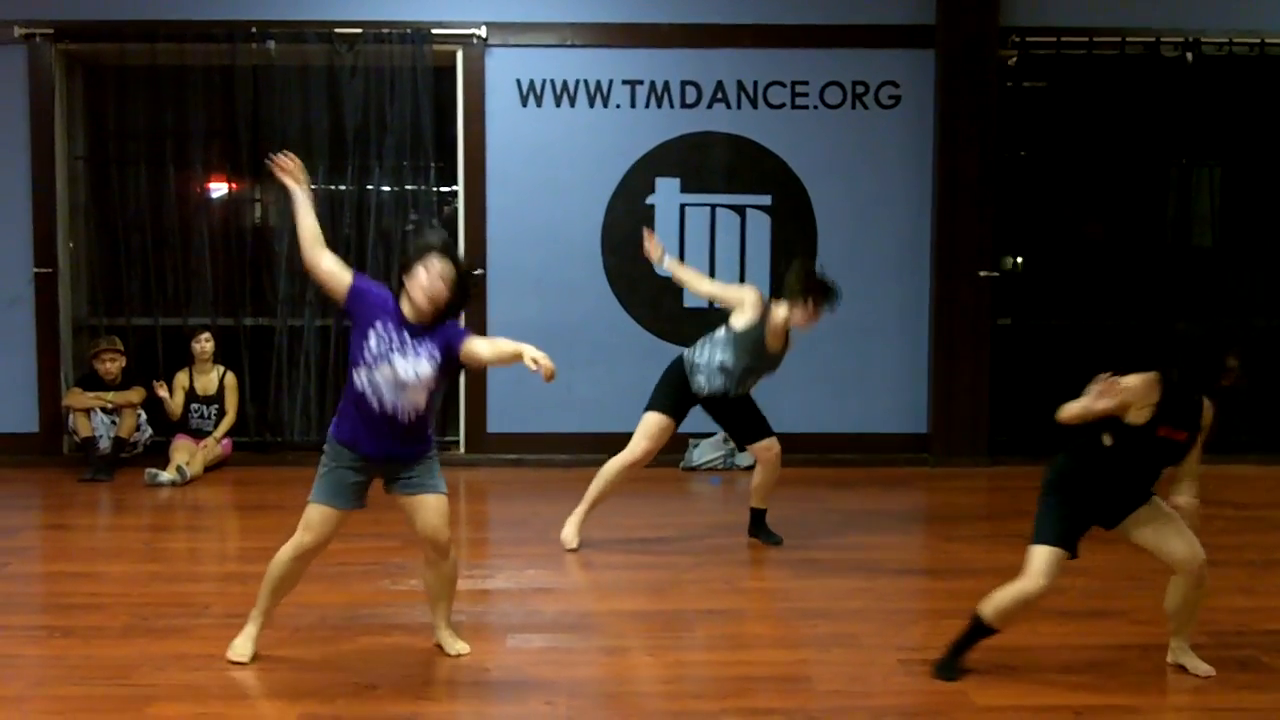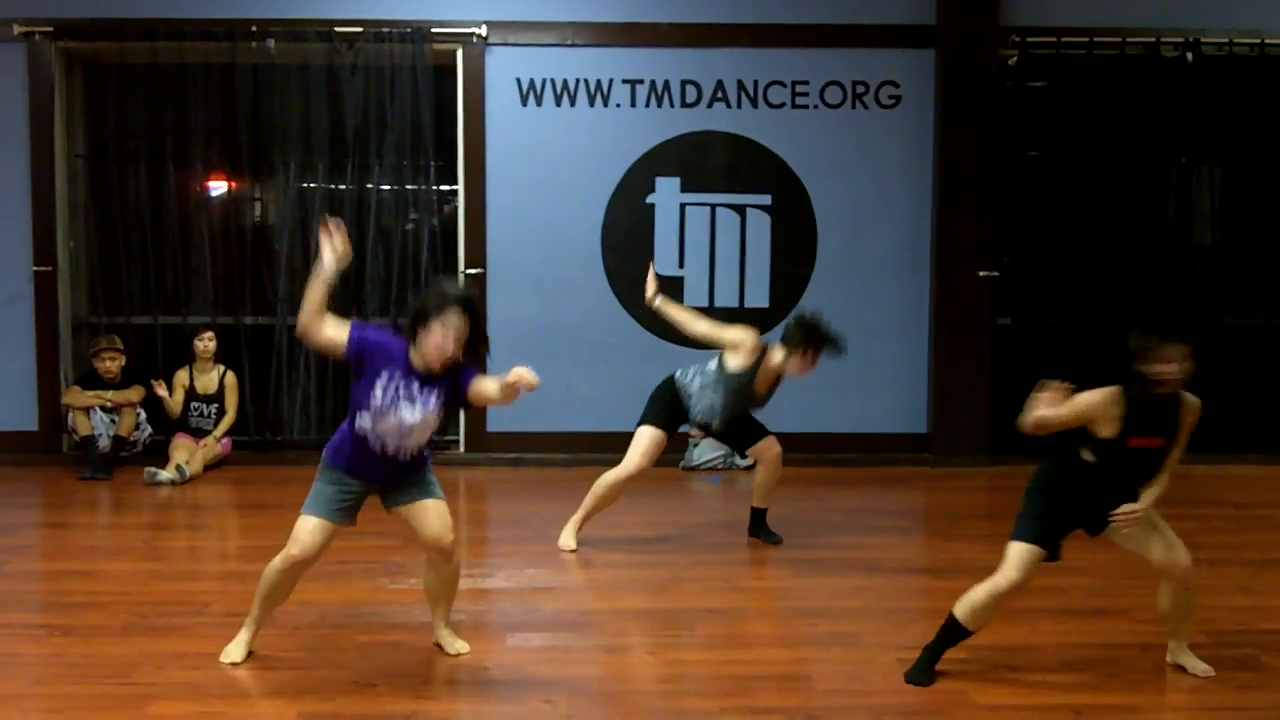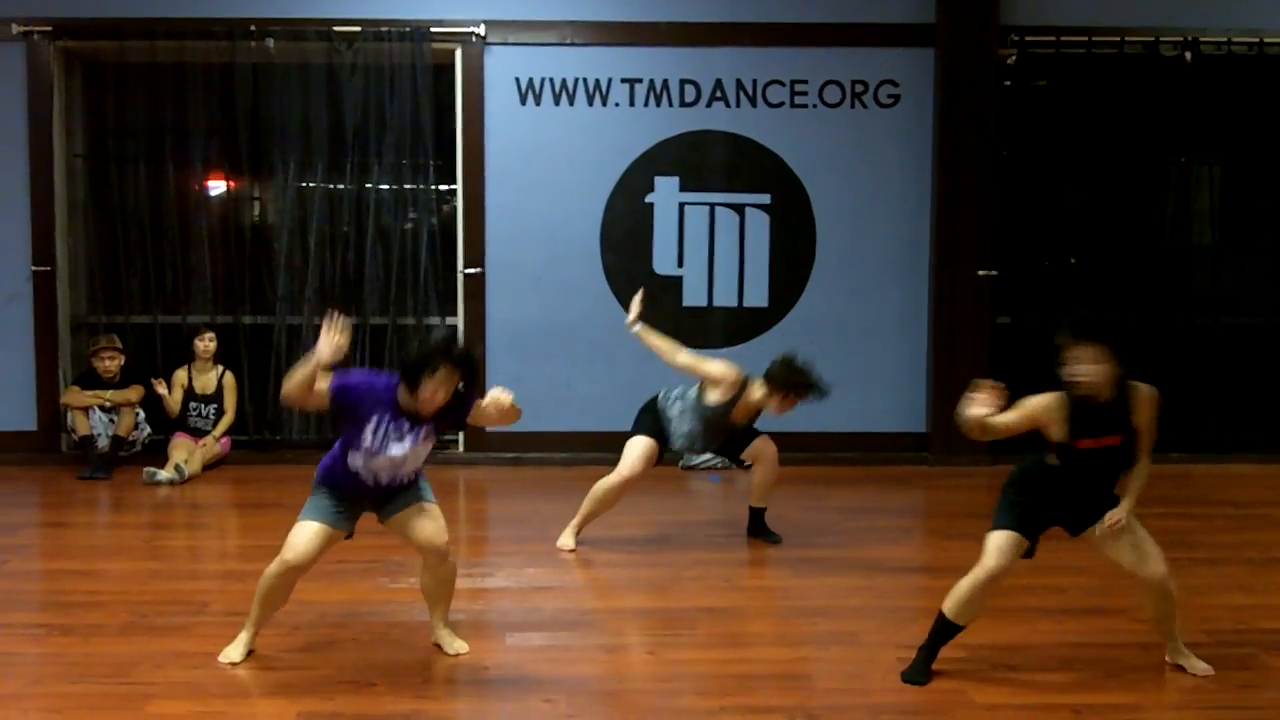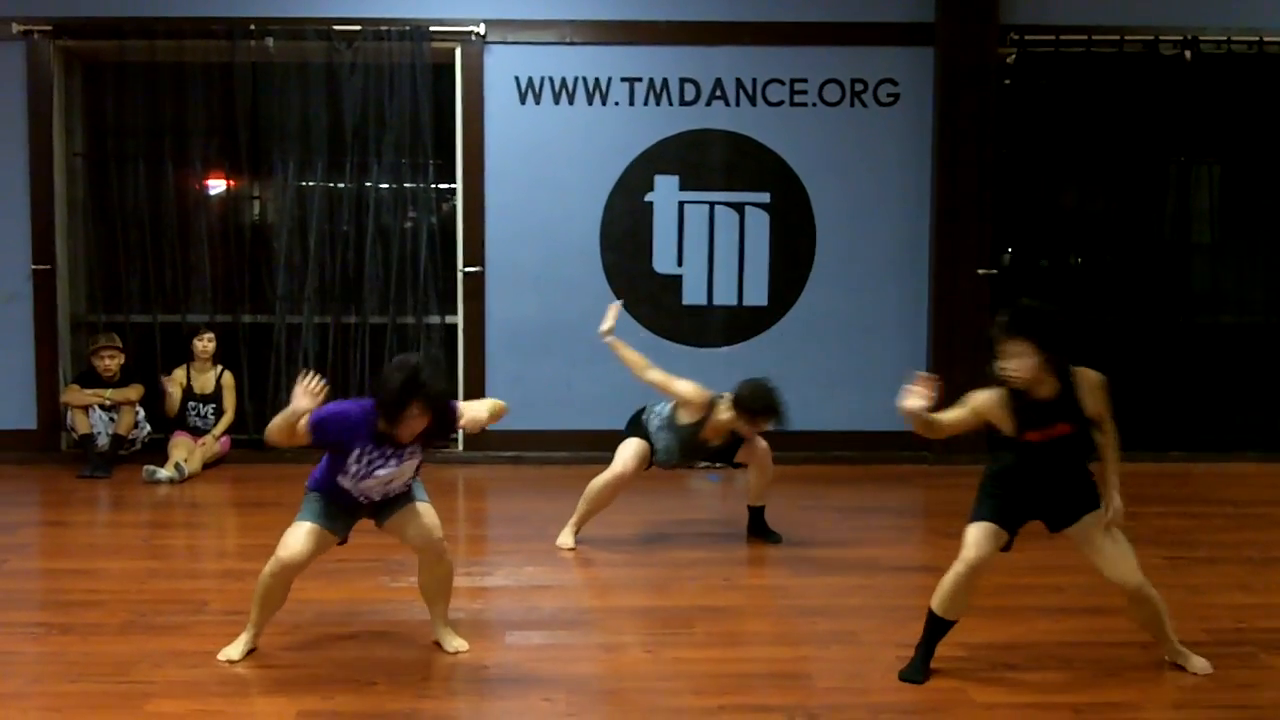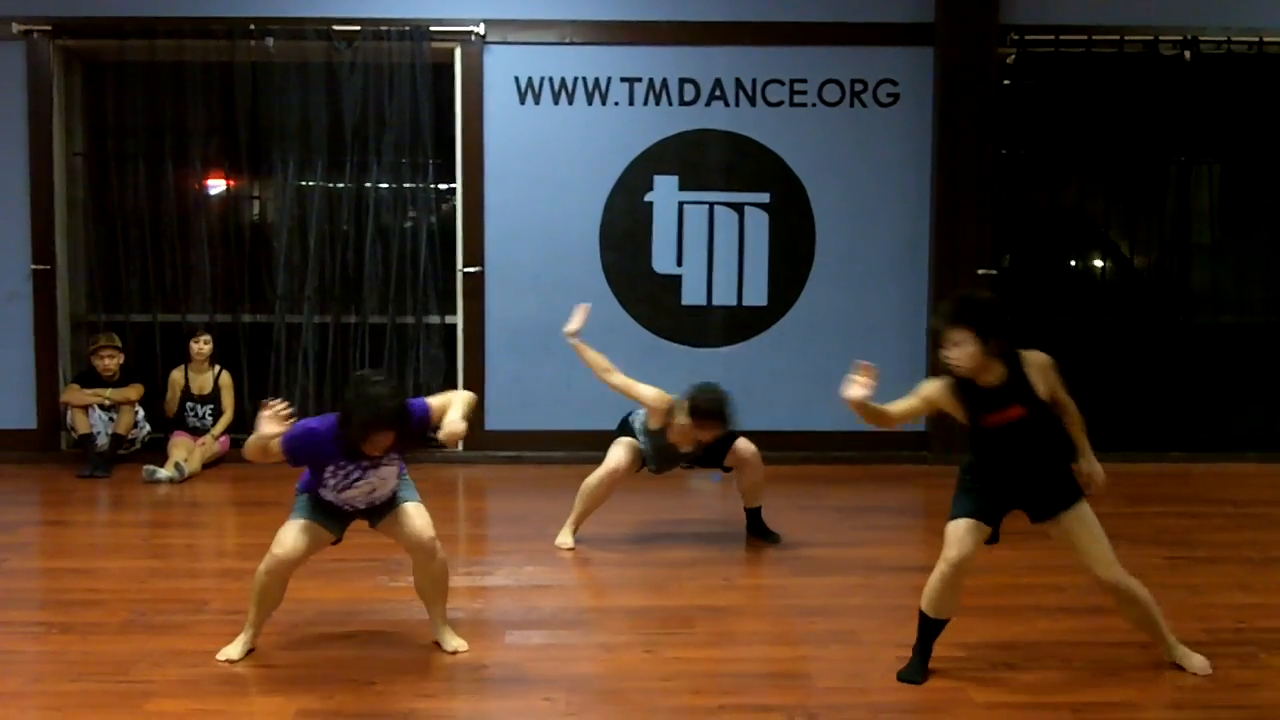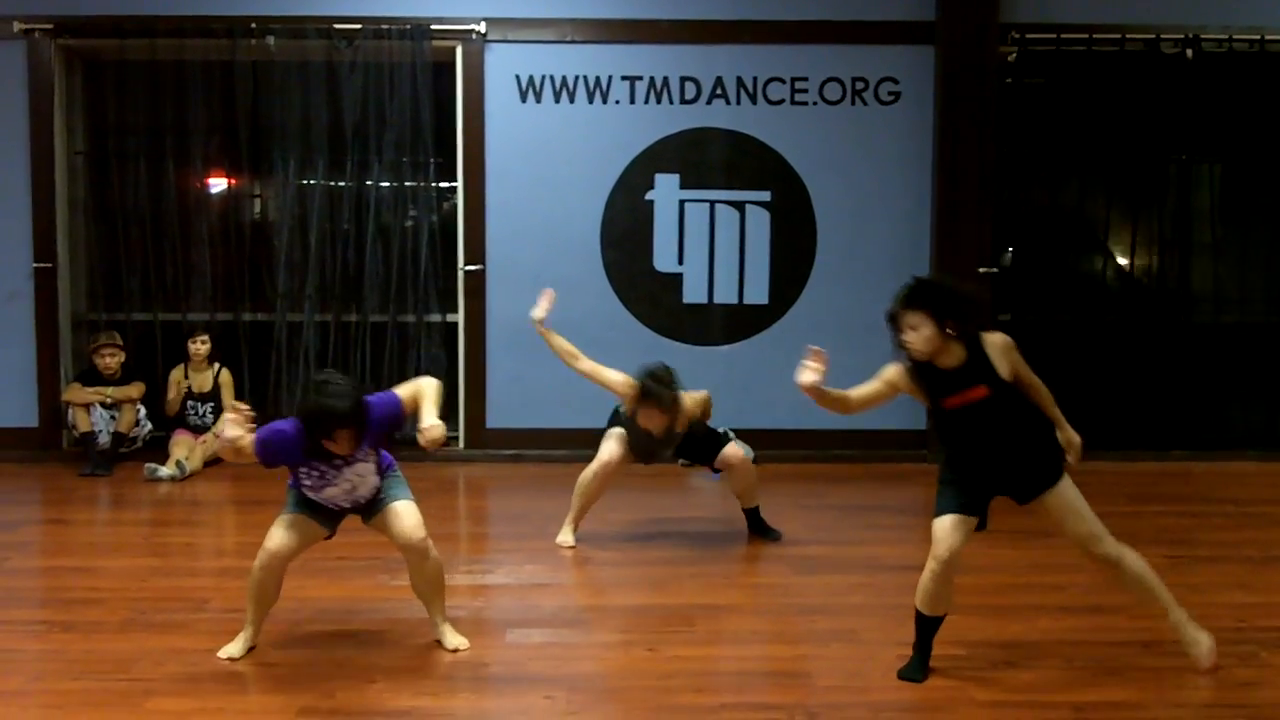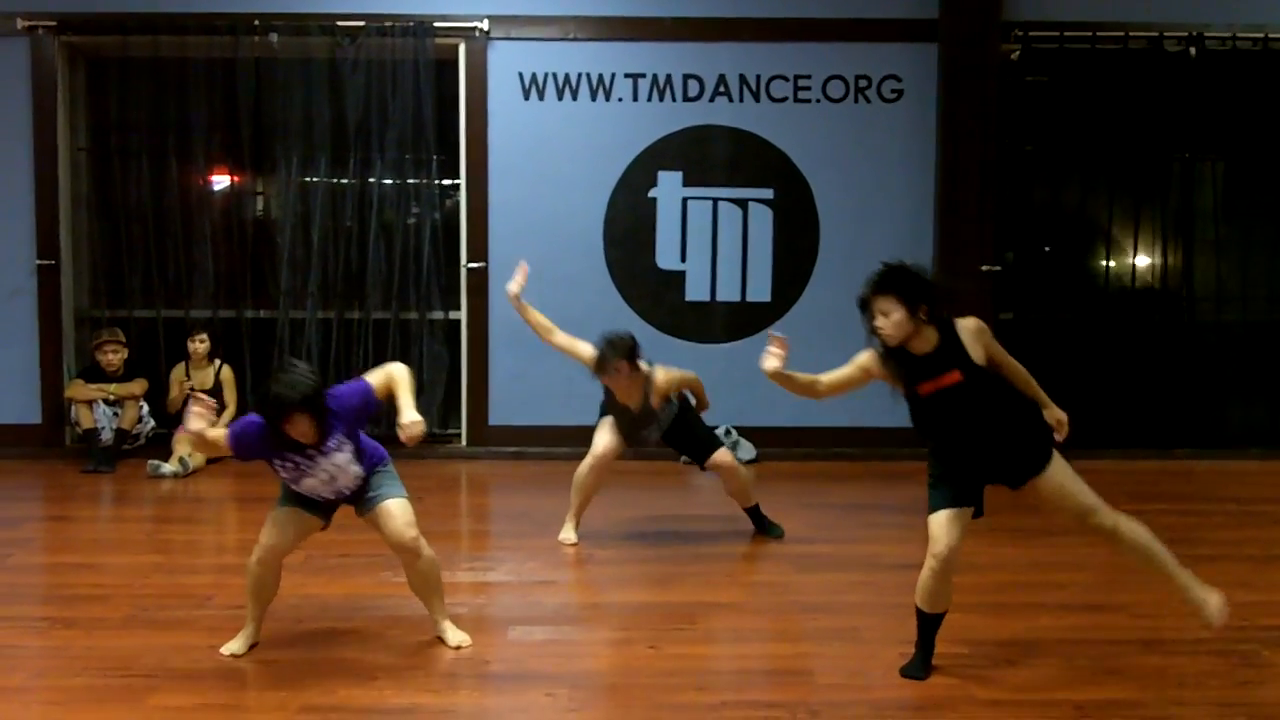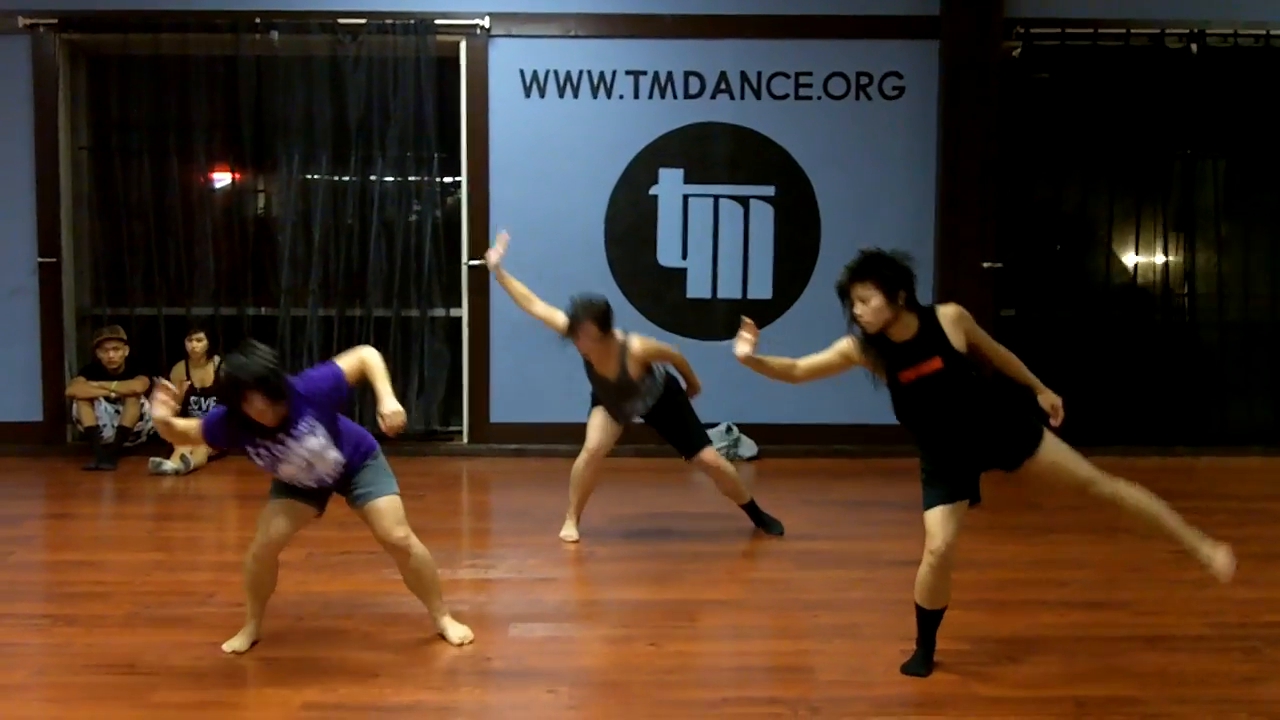
dt=0.1s
person 1, frame 1
left shoulder: (1203, 410)
right shoulder: (1145, 388)
left elbow: (1187, 469)
right elbow: (1067, 416)
left wrist: (1186, 495)
right wrist: (1092, 405)
left hip: (1125, 493)
right hip: (1074, 488)
left knee: (1192, 560)
right knee: (1034, 584)
left ankle: (1180, 649)
right ankle: (956, 651)
person 1, frame 2
left shoulder: (1187, 407)
right shoulder: (1107, 402)
left elbow: (1165, 468)
right elbow: (1032, 427)
left wrist: (1145, 503)
right wrist: (1039, 416)
left hip: (1113, 496)
right hip: (1058, 490)
left knee: (1177, 563)
right knee: (1009, 578)
left ankle: (1178, 648)
right ankle: (931, 654)
person 1, frame 3
left shoulder: (1143, 398)
right shoulder: (1052, 405)
left elbow: (1140, 459)
right elbow: (985, 431)
left wrist: (1125, 506)
right wrist: (977, 419)
left hip: (1090, 494)
right hip: (1033, 493)
left knee: (1156, 575)
right knee: (990, 568)
left ankle: (1176, 650)
right ankle: (926, 655)
person 1, frame 4
left shoulder: (1087, 382)
right shoulder: (993, 401)
left elbow: (1104, 431)
right elbow: (935, 429)
left wrist: (1111, 489)
right wrist: (917, 412)
left hip: (1070, 486)
right hip: (1009, 486)
left knee: (1132, 580)
right knee: (971, 560)
left ankle: (1174, 649)
right ankle: (923, 653)
person 1, frame 5
left shoulder: (1035, 365)
right shoulder: (945, 390)
left elbow: (1063, 405)
right elbow: (886, 418)
left wrist: (1087, 455)
right wrist: (860, 403)
left hip: (1047, 475)
right hip: (986, 481)
left knee: (1111, 575)
right knee: (955, 557)
left ankle: (1170, 646)
right ankle: (920, 655)
person 1, frame 6
left shoulder: (996, 346)
right shoulder: (907, 375)
left elbow: (1029, 382)
right elbow: (849, 404)
left wrist: (1062, 426)
right wrist: (816, 389)
left hip: (1027, 456)
right hip: (965, 470)
left knee: (1099, 543)
right knee: (943, 555)
left ankle: (1180, 621)
right ankle: (921, 654)
person 1, frame 7
left shoulder: (969, 331)
right shoulder: (881, 361)
left elbow: (1009, 367)
right elbow: (820, 387)
left wrist: (1047, 405)
right wrist: (780, 373)
left hip: (1013, 441)
right hip: (953, 462)
left knee: (1098, 515)
right knee: (941, 553)
left ankle: (1188, 584)
right ankle: (923, 651)
person 1, frame 8
left shoulder: (950, 318)
right shoulder: (861, 348)
left elbow: (994, 352)
right elbow: (797, 371)
left wrist: (1040, 389)
right wrist: (752, 359)
left hip: (1003, 426)
right hip: (944, 453)
left knee: (1098, 485)
right knee: (938, 550)
left ankle: (1198, 543)
right ankle: (924, 649)
person 2, frame 1
left shoulder: (447, 333)
right shoulder: (372, 301)
left elbow: (488, 351)
right elbow: (315, 258)
left wrist: (527, 352)
right wrist: (300, 193)
left hip: (413, 454)
right hip: (351, 449)
left knee: (436, 539)
right knee: (307, 542)
left ankle: (443, 627)
right ankle: (253, 627)
person 2, frame 2
left shoulder: (451, 377)
right shoulder: (377, 347)
left elbow: (494, 390)
right elbow: (310, 328)
left wrist: (514, 380)
right wrist: (327, 270)
left hip: (406, 473)
right hip: (346, 469)
left knee: (442, 543)
right knee: (299, 554)
left ankle: (441, 627)
right ankle: (248, 631)
person 2, frame 3
left shoulder: (447, 407)
right shoulder: (367, 389)
left elbow: (504, 413)
right elbow: (293, 395)
left wrist: (502, 403)
right wrist: (319, 362)
left hip: (401, 487)
right hip: (339, 489)
left knee: (436, 544)
right knee: (293, 560)
left ankle: (441, 628)
right ankle: (248, 634)
person 2, frame 4
left shoulder: (430, 424)
right shoulder: (347, 417)
left elbow: (495, 406)
right elbow: (276, 437)
left wrist: (483, 410)
right wrist: (295, 412)
left hip: (395, 492)
right hip: (333, 496)
left knee: (433, 543)
right knee: (286, 559)
left ankle: (442, 627)
right ankle: (249, 634)
person 2, frame 5
left shoulder: (406, 417)
right shoulder: (315, 435)
left elbow: (461, 397)
right elbow: (256, 454)
left wrist: (453, 417)
right wrist: (265, 434)
left hip: (388, 490)
right hip: (325, 503)
left knee: (425, 541)
right knee: (279, 558)
left ankle: (441, 627)
right ankle: (248, 634)
person 2, frame 6
left shoulder: (372, 414)
right shoulder: (288, 436)
left elbow: (425, 383)
right elbow: (235, 454)
left wrist: (428, 417)
right wrist: (231, 438)
left hip: (379, 483)
right hip: (315, 500)
left knee: (416, 541)
right knee: (272, 553)
left ankle: (441, 624)
right ankle: (249, 632)
person 2, frame 7
left shoulder: (339, 404)
right shoulder: (257, 433)
left elbow: (395, 369)
right elbow: (211, 445)
left wrist: (407, 409)
right wrist: (197, 432)
left hip: (368, 473)
right hip: (308, 493)
left knee: (408, 539)
right knee: (268, 552)
left ankle: (443, 621)
right ankle: (252, 629)
person 2, frame 8
left shoulder: (312, 388)
right shoulder: (229, 422)
left elbow: (365, 354)
right elbow: (183, 435)
left wrist: (387, 399)
right wrist: (164, 420)
left hip: (357, 462)
right hip: (296, 482)
left knee: (398, 538)
right knee: (265, 546)
left ankle: (442, 617)
right ankle: (252, 624)
person 3, frame 1
left shoulder: (785, 340)
right shoulder: (753, 303)
right elbow: (701, 286)
right wrist: (662, 259)
left hip: (728, 393)
right hip: (685, 378)
left knee: (770, 451)
right knee: (639, 453)
left ankle: (757, 523)
right ankle: (576, 520)
person 3, frame 2
left shoulder: (778, 369)
right shoulder: (747, 344)
right elbow: (697, 326)
right wrist: (656, 299)
left hip: (717, 411)
right hip: (676, 397)
left knee: (771, 450)
right knee: (633, 466)
left ankle: (758, 523)
right ankle: (574, 524)
person 3, frame 3
left shoulder: (760, 405)
right shoulder: (730, 380)
right elbow: (679, 357)
right wrist: (637, 324)
left hip: (705, 427)
right hip: (662, 415)
left knee: (766, 452)
right knee: (626, 474)
left ankle: (756, 523)
right ankle: (573, 528)
person 3, frame 4
left shoulder: (739, 428)
right shoulder: (698, 400)
right elbow: (650, 372)
right wrist: (609, 335)
left hip: (689, 442)
right hip: (649, 426)
left knee: (760, 452)
right knee: (621, 471)
left ankle: (757, 523)
right ankle: (571, 527)
person 3, frame 5
left shoulder: (712, 419)
right shoulder: (664, 406)
right elbow: (610, 374)
right wrist: (575, 338)
left hip: (679, 452)
right hip: (638, 434)
left knee: (747, 454)
right knee: (613, 468)
left ankle: (755, 523)
right ankle: (570, 528)
person 3, frame 6
left shoulder: (687, 405)
right shoulder: (629, 389)
left elbow: (705, 397)
right elbow: (579, 361)
left wrist: (701, 424)
right wrist: (541, 324)
left hip: (674, 437)
right hip: (628, 426)
left knee: (738, 458)
right knee: (606, 461)
left ankle: (755, 521)
right ankle: (569, 526)
person 3, frame 7
left shoulder: (660, 380)
right shoulder: (603, 363)
left elbow: (691, 379)
right elbow: (553, 335)
left wrist: (702, 403)
right wrist: (517, 299)
left hip: (670, 418)
right hip: (620, 417)
left knee: (725, 463)
right knee: (599, 455)
left ankle: (758, 518)
right ankle: (571, 523)
person 3, frame 8
left shoulder: (636, 348)
right shoulder: (581, 334)
left elbow: (673, 354)
right elbow: (534, 306)
left wrist: (693, 384)
right wrist: (497, 270)
left hip: (659, 398)
right hip: (610, 400)
left knee: (710, 460)
right knee: (594, 449)
left ankle: (756, 514)
right ankle: (571, 520)
